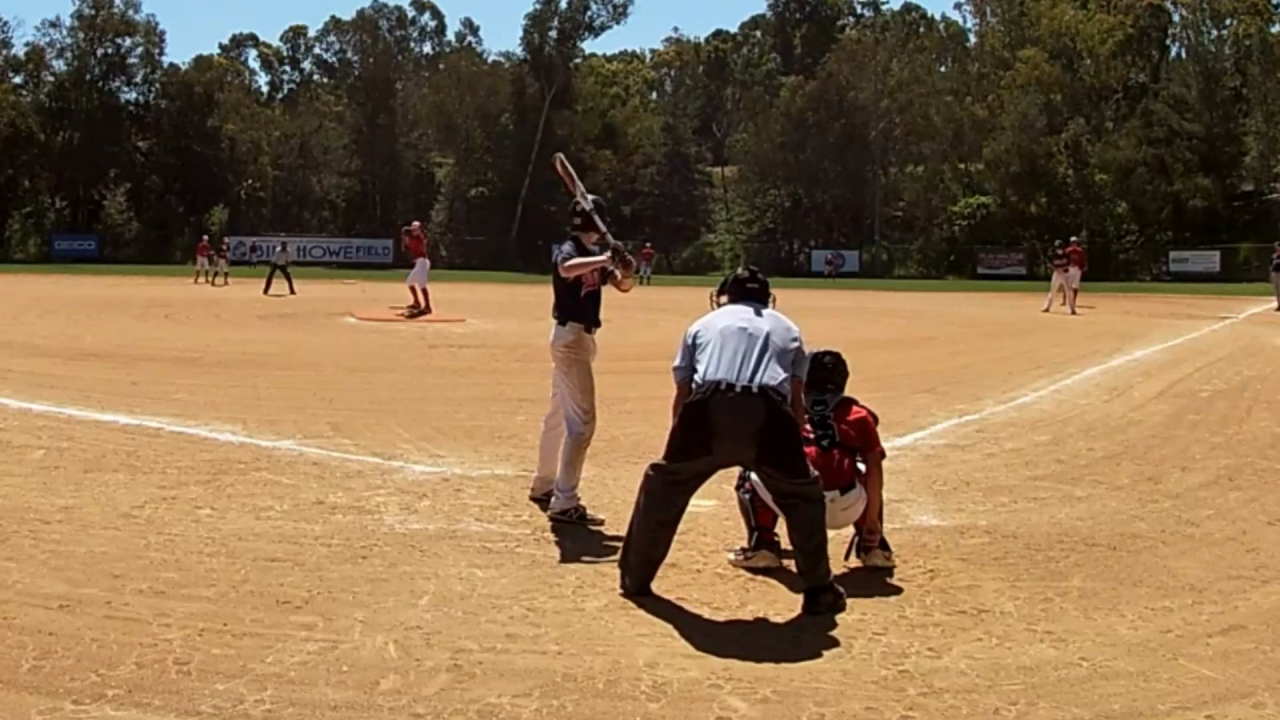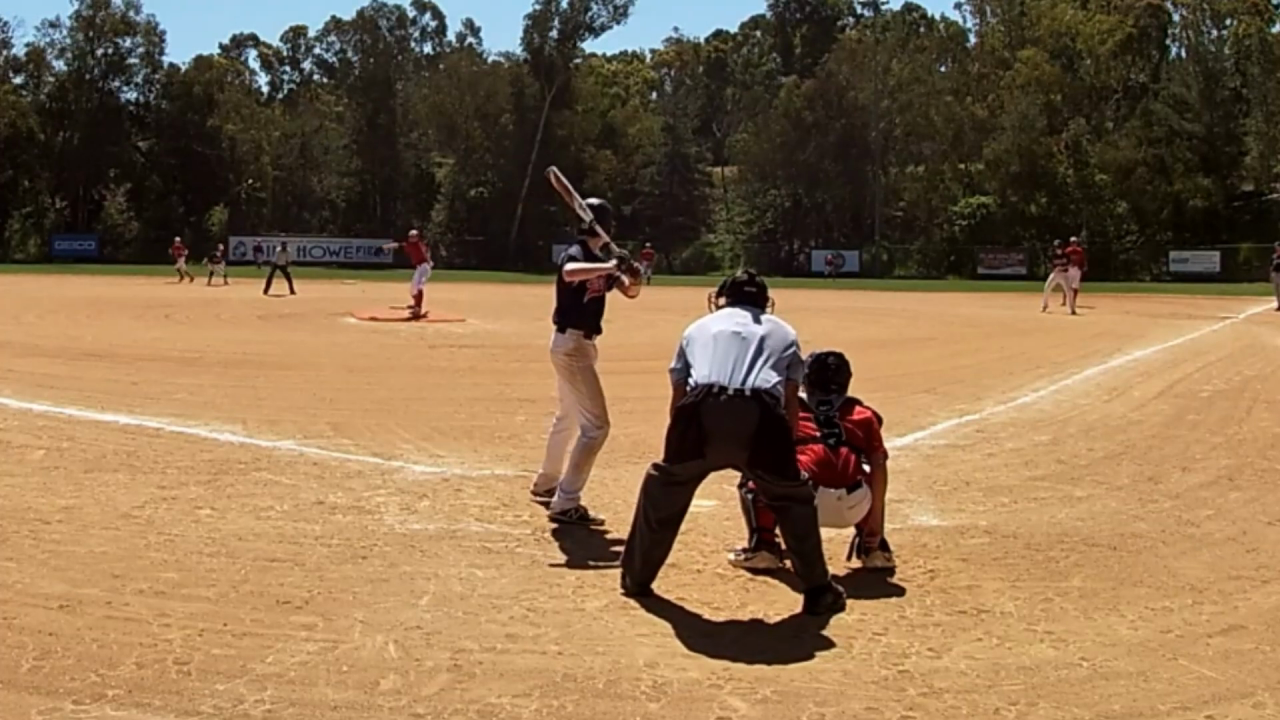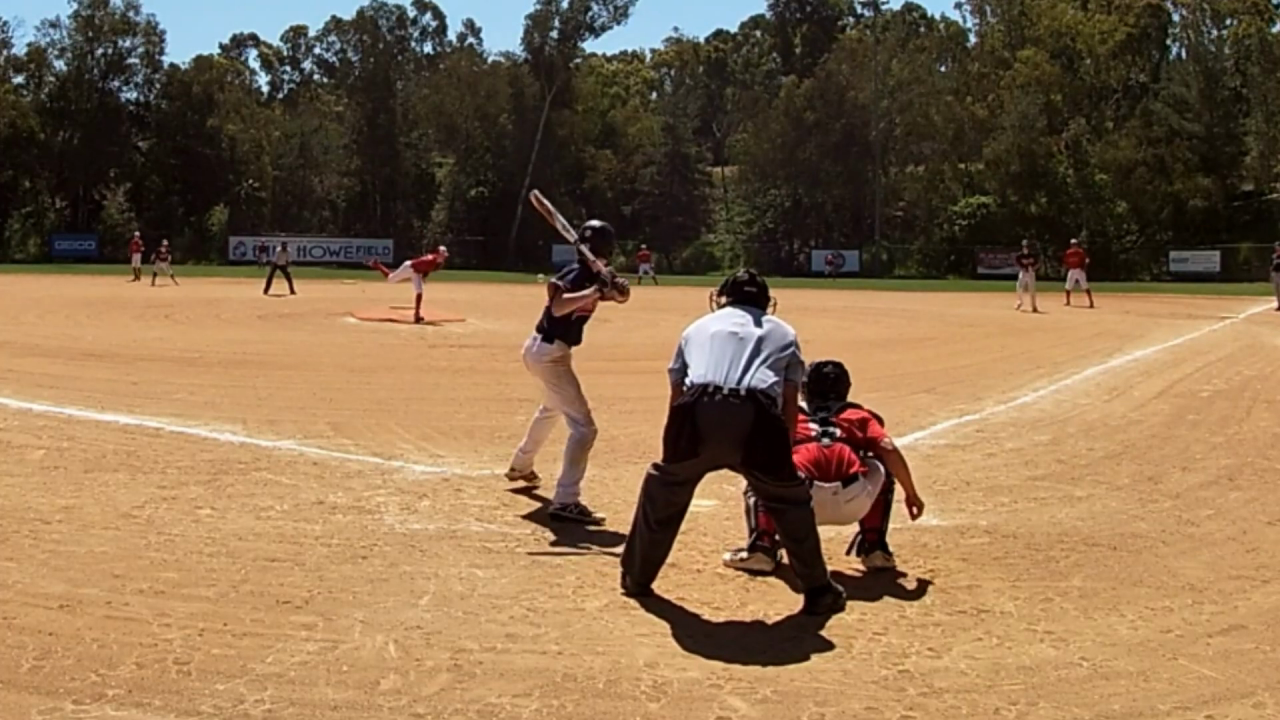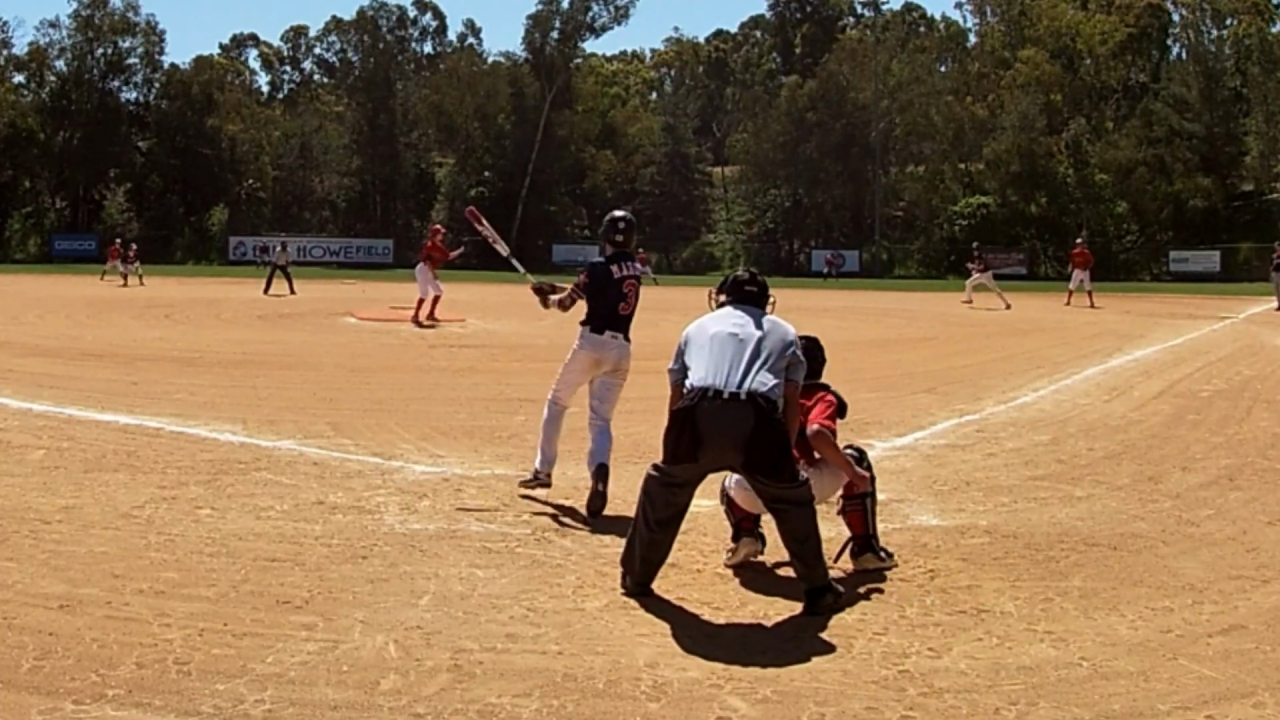
dt=0.7s
person 1, frame 1
left shoulder: (704, 324)
right shoulder: (787, 328)
left elbow: (682, 396)
right elbow: (795, 398)
left wrist: (682, 448)
right wrist: (790, 452)
left hip: (709, 412)
right hip: (768, 417)
left knee: (663, 484)
right knee: (803, 494)
left ankle: (635, 577)
right ankle: (820, 591)
person 1, frame 2
left shoulder: (699, 327)
right shoulder: (783, 332)
left elbow: (677, 397)
right elbow: (790, 402)
left wrist: (682, 448)
right wrist: (781, 453)
left hip: (702, 415)
right hip: (761, 420)
left knee: (664, 485)
right knee: (794, 497)
left ankle: (636, 577)
right ankle: (818, 591)
person 1, frame 3
left shoulder: (699, 327)
right shoulder: (783, 333)
left elbow: (676, 394)
right elbow: (789, 404)
left wrist: (683, 449)
right wrist: (779, 455)
left hip: (697, 414)
right hip: (757, 420)
left knee: (663, 487)
right knee: (790, 498)
left ankle: (636, 577)
right ankle: (818, 591)
person 1, frame 4
left shoulder: (698, 326)
right shoulder: (784, 333)
left elbow: (676, 395)
right elbow: (792, 401)
left wrist: (681, 449)
right wrist: (782, 453)
left hip: (699, 418)
right hip: (757, 422)
left knee: (663, 489)
right knee: (793, 499)
left ankle: (637, 578)
right ankle: (819, 591)
person 2, frame 1
left shoulder: (594, 254)
right shoulder: (569, 249)
left elbow: (623, 287)
right elbow: (566, 269)
left wrist: (626, 271)
right wrist: (605, 259)
left hip: (578, 337)
right hip: (572, 338)
left knee: (559, 415)
right knee: (581, 420)
left ankle: (543, 485)
right ankle: (564, 504)
person 2, frame 2
left shoulder: (599, 260)
right shoulder: (576, 254)
left elbow: (630, 292)
right elbow: (570, 274)
left wrist: (633, 277)
right wrist: (612, 267)
left hip: (576, 344)
right hip: (572, 345)
left knee: (568, 418)
right knee: (596, 425)
left ankle: (546, 483)
right ankle: (565, 504)
person 2, frame 3
left shoulder: (595, 276)
right shoulder: (576, 275)
left elbow: (622, 297)
right elbow: (558, 306)
left wrist: (616, 286)
right wrist: (596, 292)
left hip: (538, 350)
right hip: (551, 355)
left knee: (550, 409)
right knee: (583, 428)
left ankle: (520, 465)
right ankle: (565, 502)
person 2, frame 4
left shoulder: (598, 267)
right shoulder: (637, 268)
left elbow: (565, 303)
left wrist: (548, 297)
right wrist: (557, 291)
left hip: (592, 344)
right hip: (621, 350)
left knee: (557, 403)
right knee: (600, 420)
left ankle: (543, 470)
right ankle: (598, 469)
person 3, frame 1
right shoulder: (859, 415)
right elbow: (874, 467)
right wrist: (872, 520)
right hip: (846, 509)
left knee: (749, 474)
right knee: (866, 476)
left ankle: (762, 547)
right ankle: (874, 549)
person 3, frame 2
right shoulder: (863, 414)
right elbow: (878, 466)
right wrist: (875, 521)
right hip: (851, 508)
left knee: (752, 475)
right knee: (870, 477)
left ankle: (762, 548)
right ankle: (874, 550)
person 3, frame 3
right shoulder: (858, 416)
right elbow: (889, 450)
right wrist: (911, 494)
right hip: (852, 502)
right knee: (880, 468)
left ankle: (761, 549)
right ankle: (875, 549)
person 3, frame 4
right shoulder: (822, 398)
right elbow: (817, 434)
right wrist: (853, 471)
left hip: (748, 492)
left knee: (733, 482)
right knee: (855, 459)
left ankle: (746, 535)
right ankle: (866, 550)
